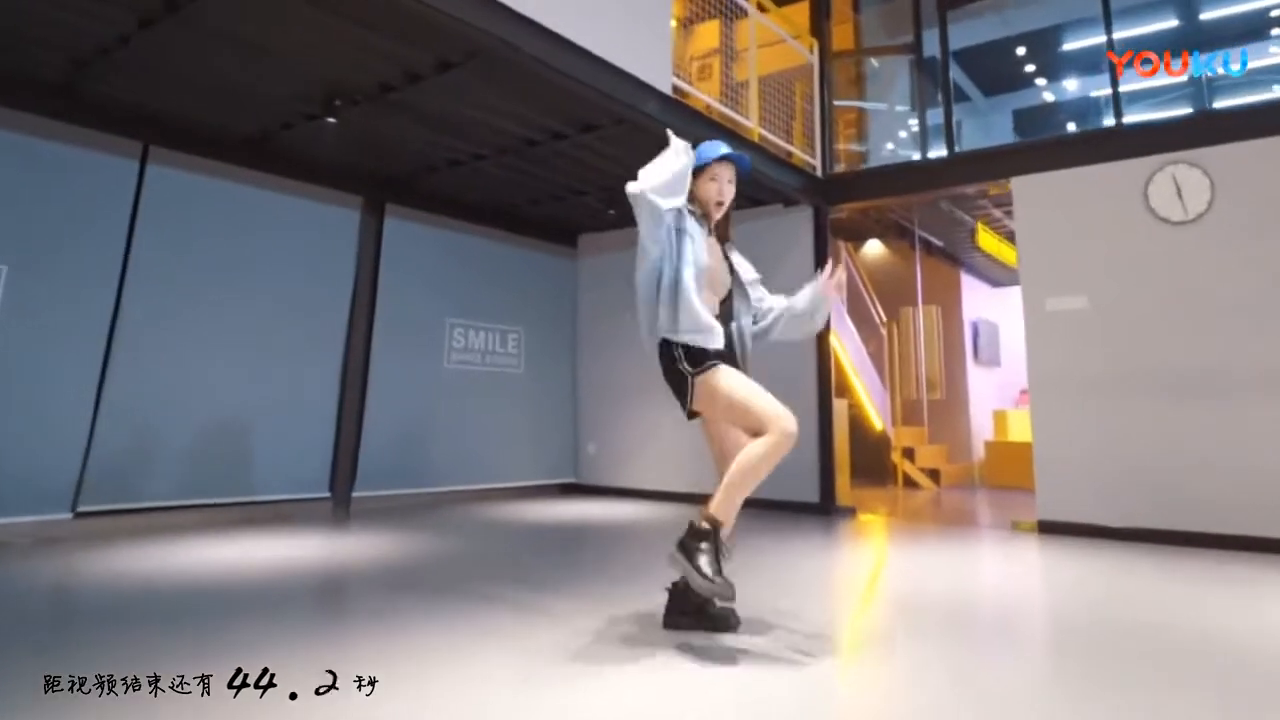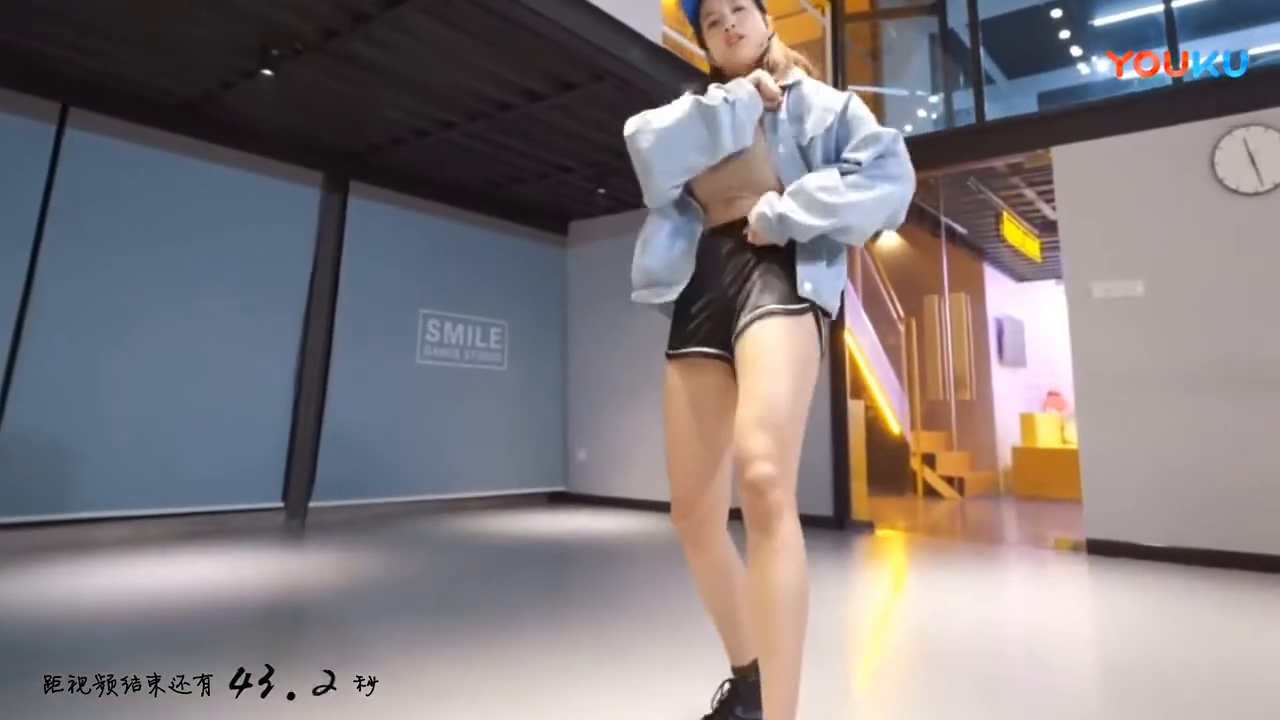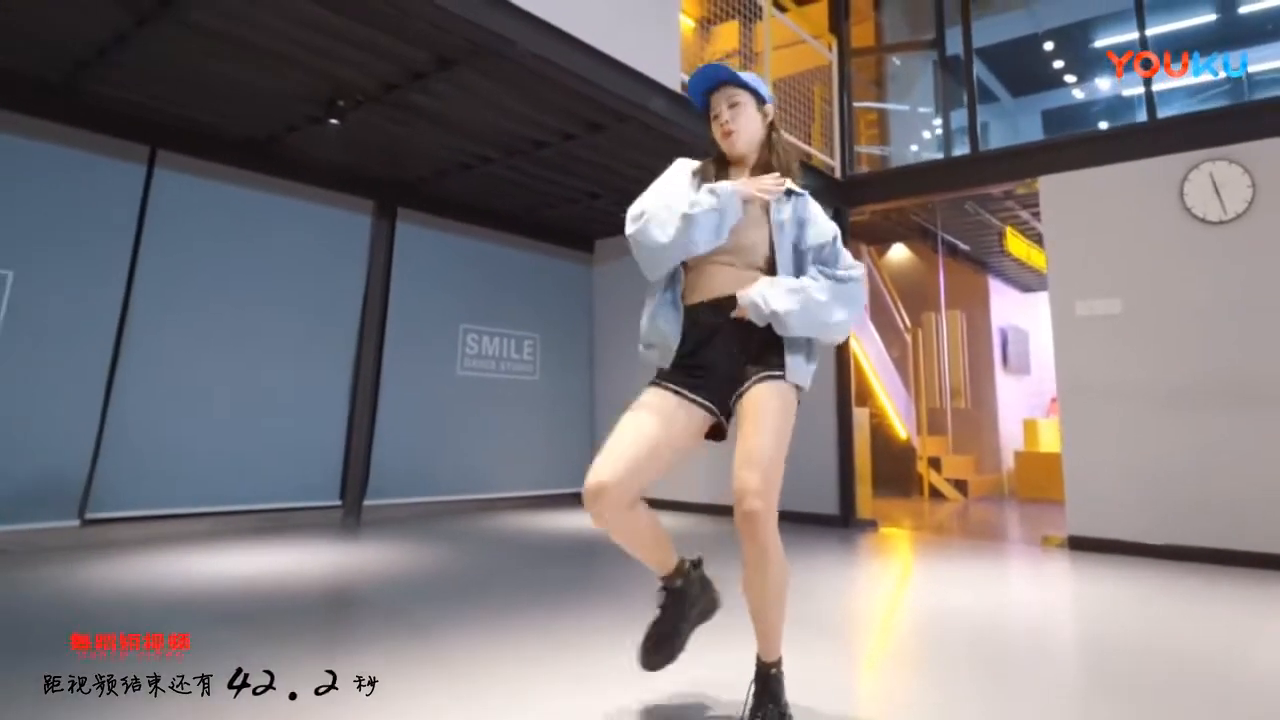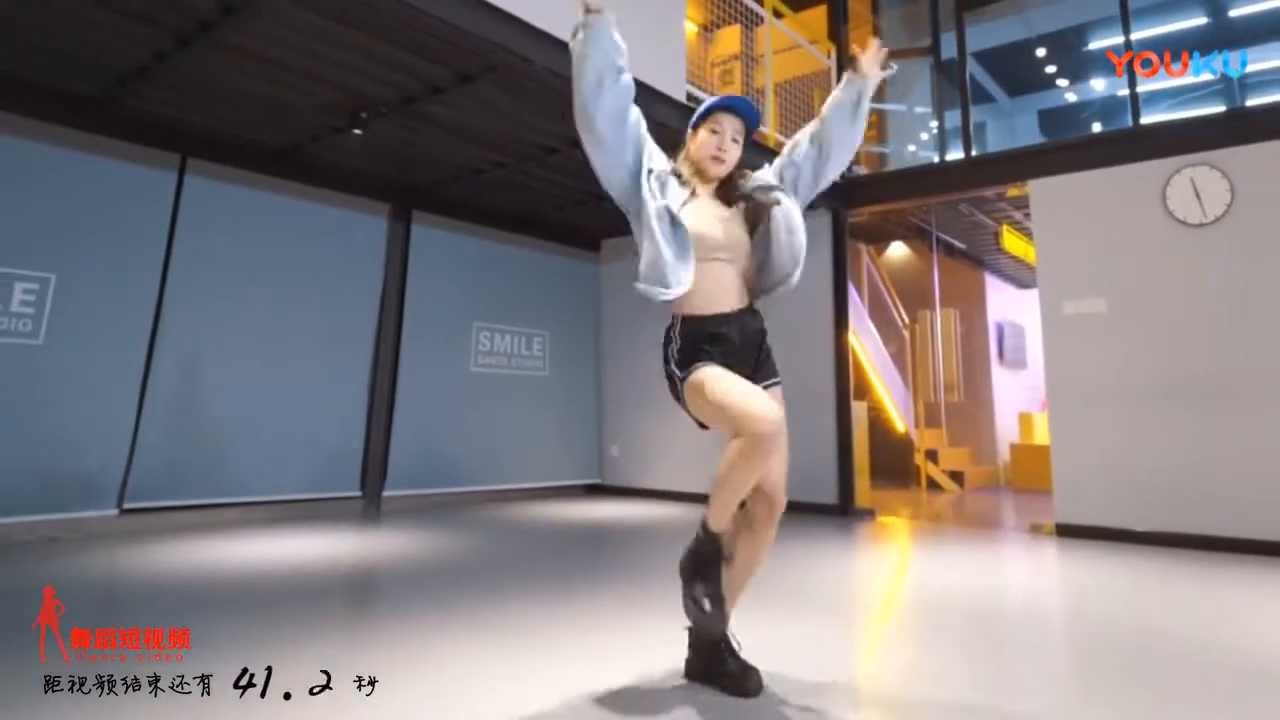
dt=1s
person 1, frame 1
left shoulder: (727, 250)
right shoulder: (676, 229)
left elbow: (762, 314)
right elbow: (646, 196)
left wrist: (816, 296)
right wrist: (677, 159)
left hip: (722, 359)
right hip: (689, 355)
left knee: (740, 480)
right knee: (780, 429)
left ankle: (689, 593)
right ankle: (700, 536)
person 1, frame 2
left shoulder: (813, 99)
right shoulder: (708, 116)
left elbow: (887, 173)
right elbow: (648, 148)
left wrist: (784, 212)
right wrist: (737, 104)
left hip: (777, 273)
right hip: (699, 291)
left knee: (765, 481)
right knee: (693, 512)
person 1, frame 3
left shoulder: (797, 207)
right shoulder: (685, 179)
left elbow: (842, 292)
right elbow: (649, 238)
left wrist: (777, 299)
right wrist: (730, 197)
left hip: (762, 350)
right hip: (691, 353)
left knee: (754, 507)
right knee: (603, 492)
right ankle: (683, 583)
person 1, frame 4
left shoulder: (753, 193)
right shoulder: (656, 180)
left elbow: (820, 156)
right elbow: (603, 112)
left wrist: (857, 88)
left hip: (750, 344)
right hip: (696, 352)
left knee: (771, 500)
right knee: (765, 433)
left ankle: (711, 639)
right ankle: (709, 546)
